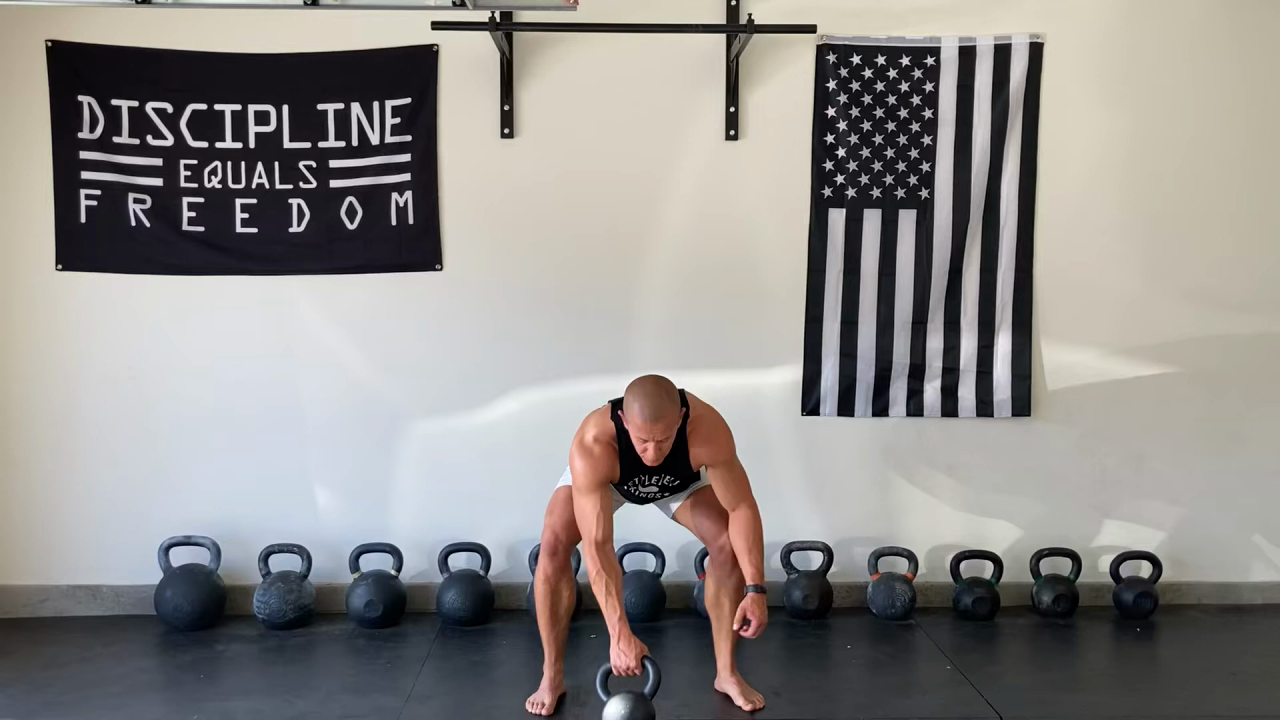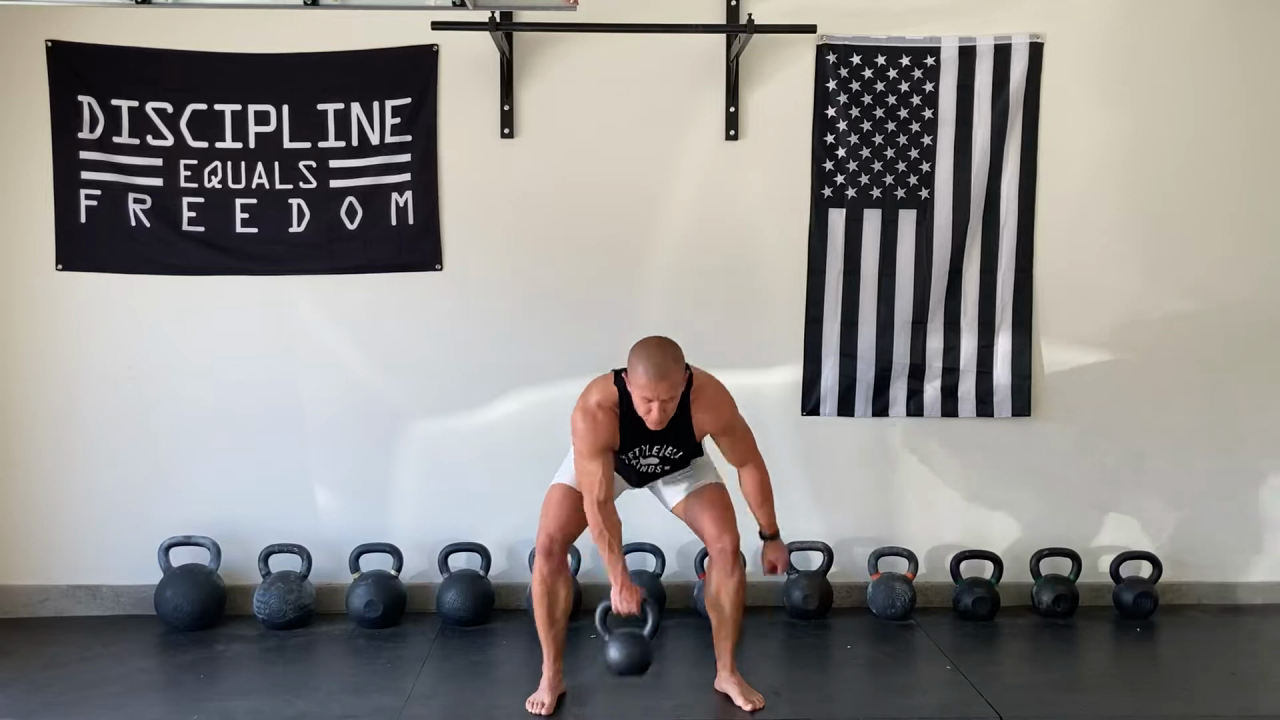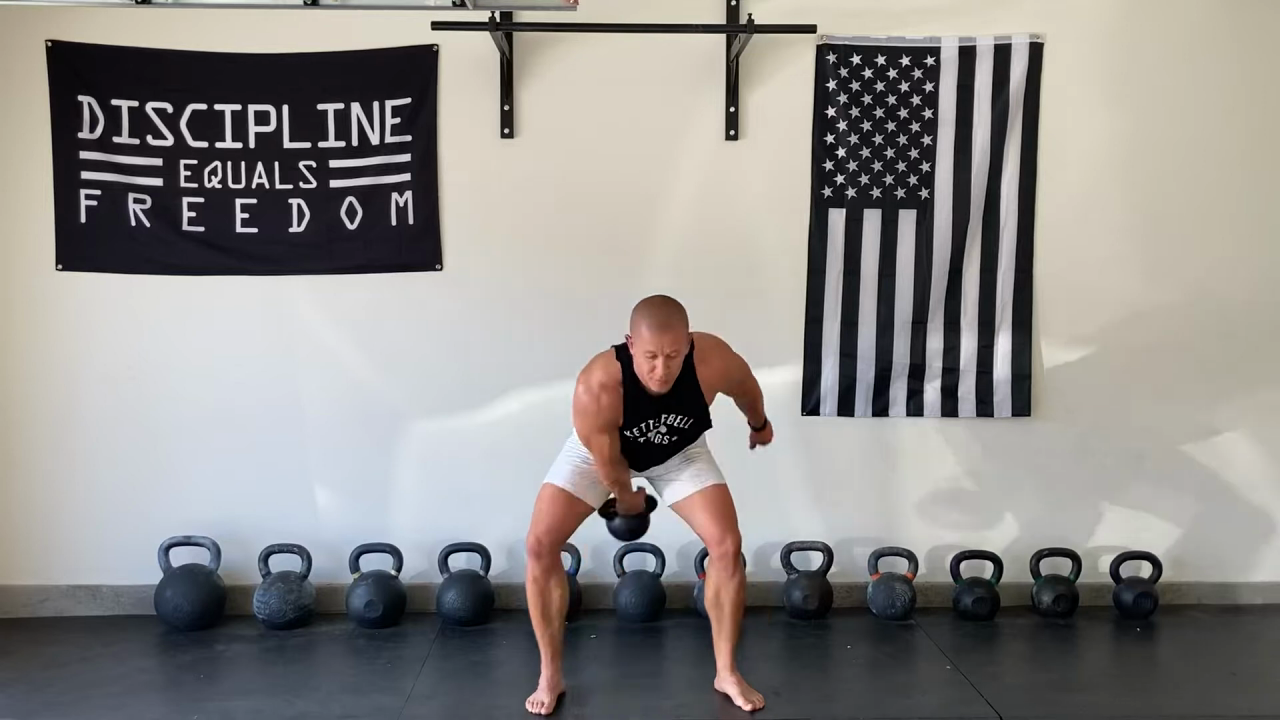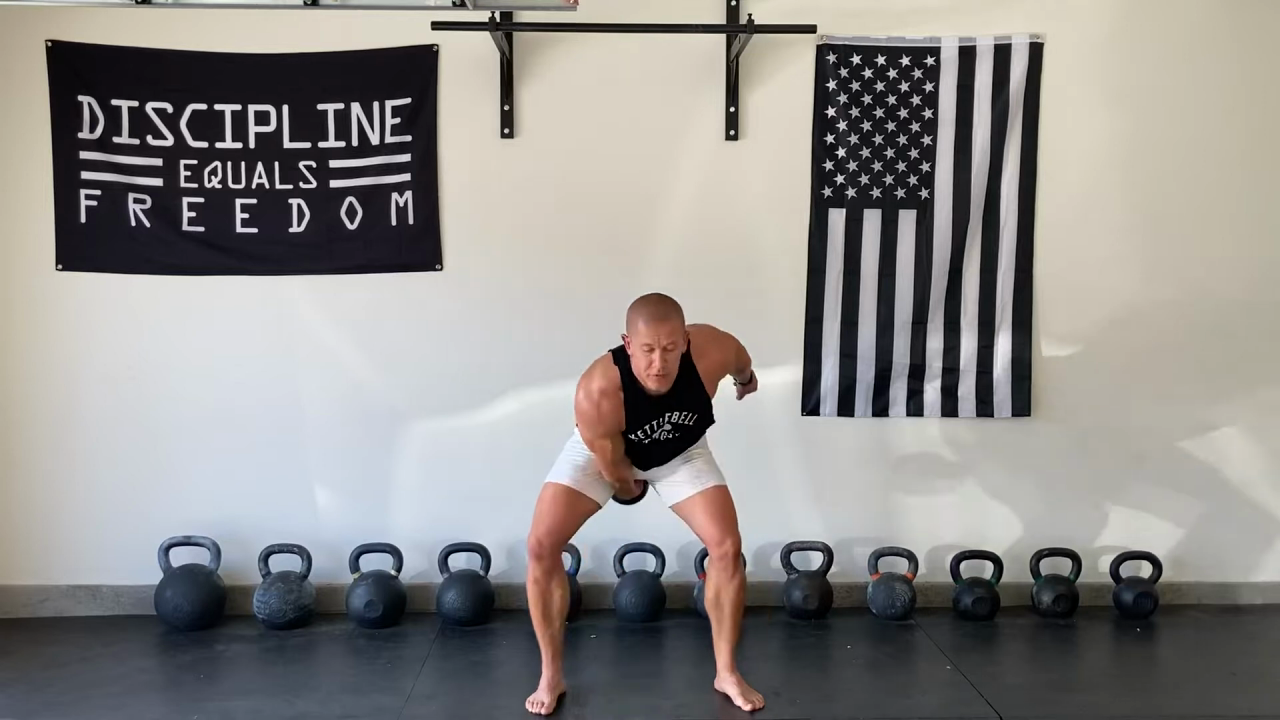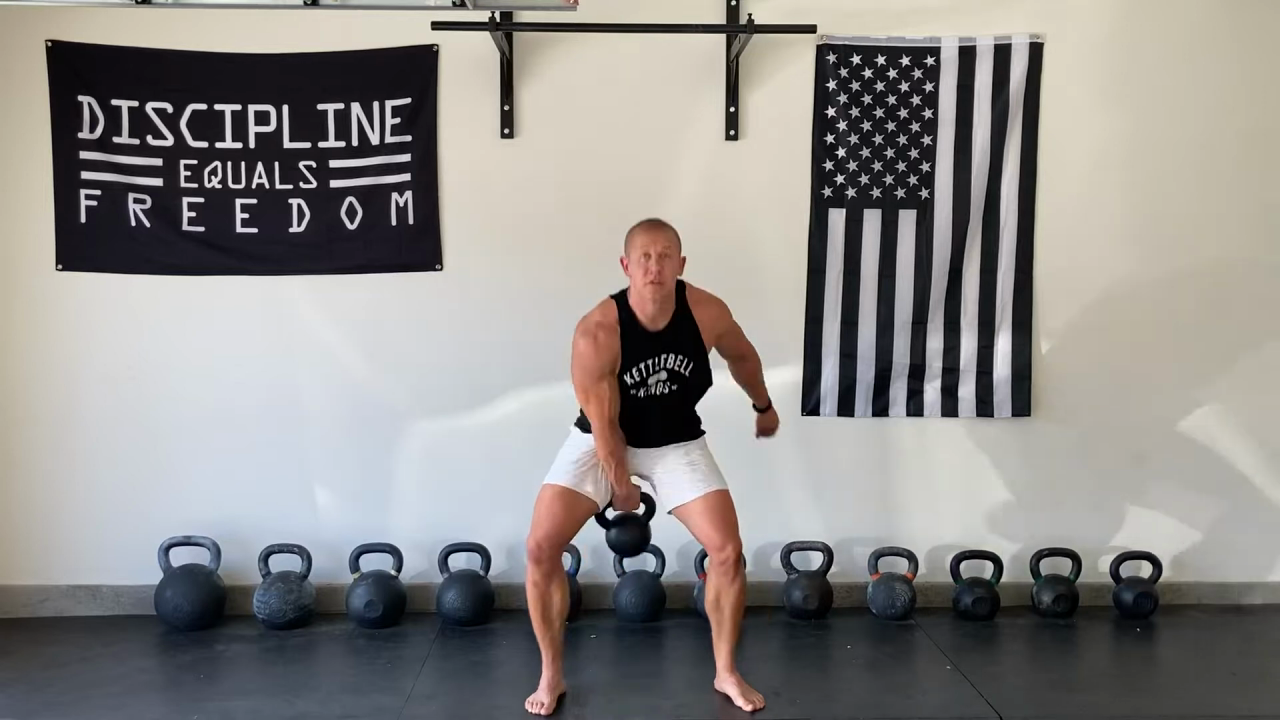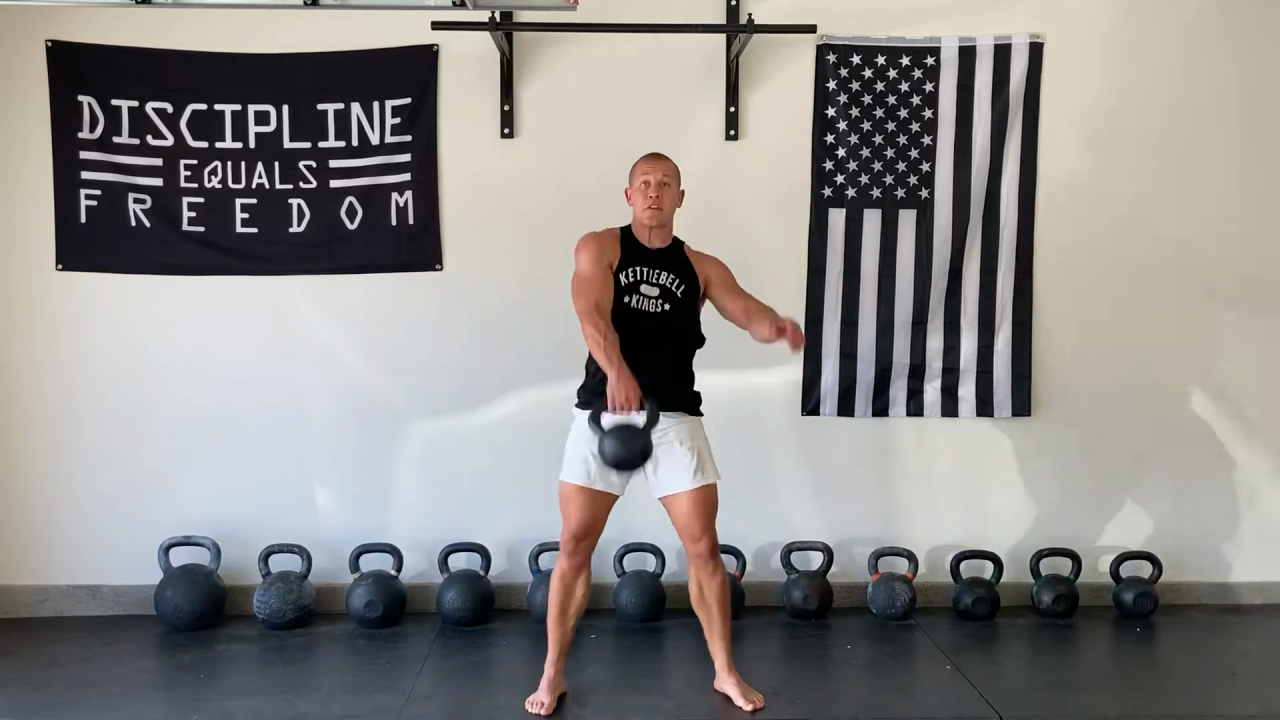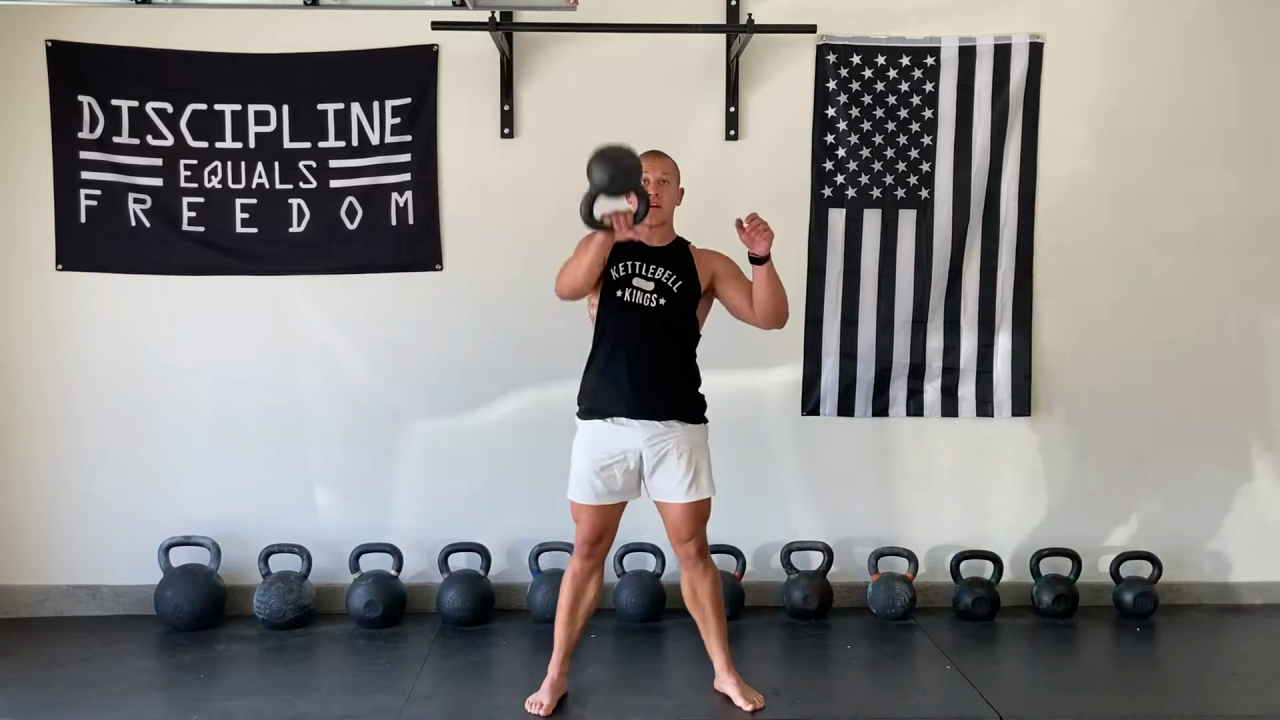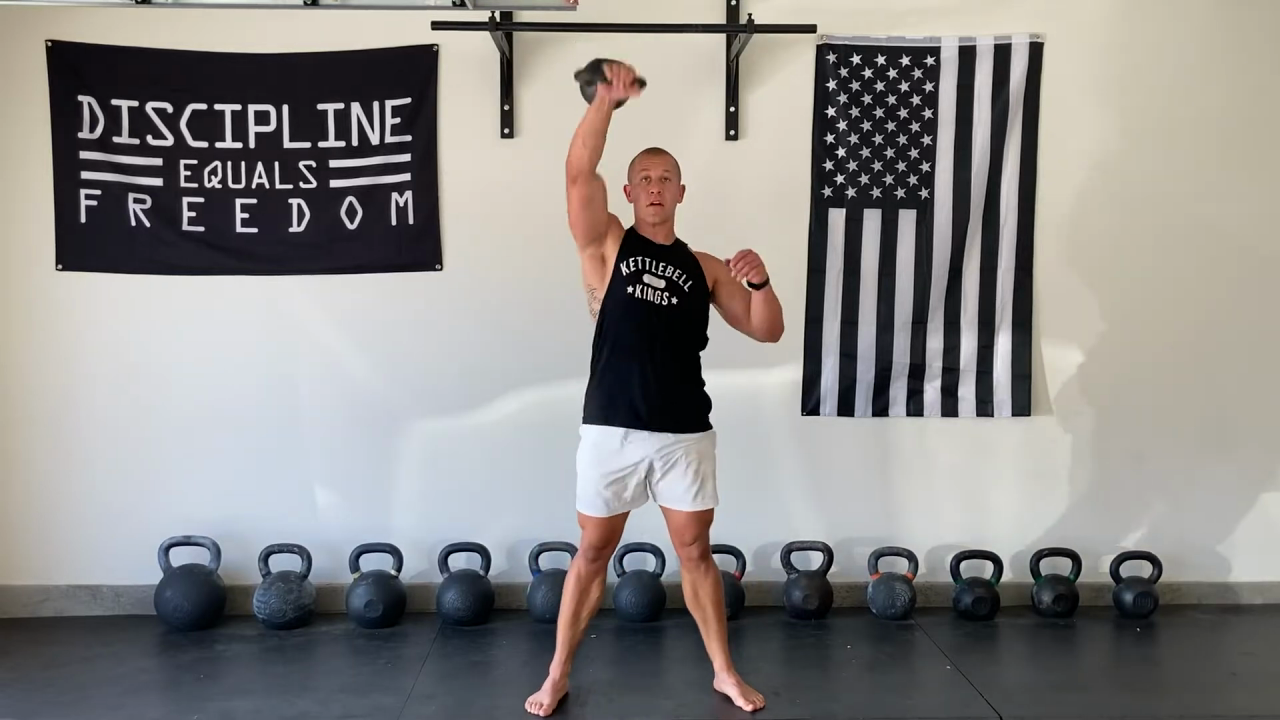
dt=0.2s
person 1, frame 1
left shoulder: (707, 431)
right shoulder: (592, 444)
left elbow: (741, 508)
right elbow: (597, 546)
left wrist: (755, 591)
right wrist: (619, 634)
right hip: (604, 476)
left knee: (726, 544)
right knee: (554, 545)
left ankle: (727, 673)
right ankle: (552, 676)
person 1, frame 2
left shoulder: (710, 401)
right shoulder: (594, 410)
left elbow: (748, 463)
right elbow: (597, 503)
left wrist: (771, 538)
right wrist: (619, 580)
left hip: (678, 464)
right hip: (601, 462)
left knee: (726, 545)
right knee: (549, 544)
left ankle: (727, 673)
right ankle: (551, 675)
person 1, frame 3
left shoulder: (714, 360)
right shoulder: (597, 387)
left elbow: (746, 386)
right elbow: (606, 463)
left wrist: (760, 424)
right wrist: (626, 500)
left hip: (679, 451)
right hip: (601, 450)
left knee: (727, 545)
right knee: (540, 545)
left ankle: (727, 672)
right ankle: (551, 673)
person 1, frame 4
left shoulder: (712, 350)
right shoulder: (597, 393)
left elbow: (741, 360)
right elbow: (610, 461)
left wrist: (746, 382)
right wrist: (627, 483)
left hip: (679, 451)
right hip: (602, 451)
left knee: (727, 546)
right knee: (542, 547)
left ankle: (727, 673)
right ankle: (551, 675)
person 1, frame 5
left shoulder: (704, 309)
right shoulder: (597, 332)
left elbow: (742, 353)
right elbow: (604, 421)
left wrist: (763, 406)
right wrist: (622, 486)
left hip: (676, 442)
right hip: (600, 443)
left knee: (727, 551)
right knee: (542, 549)
left ankle: (726, 672)
right ankle: (551, 675)
person 1, frame 6
left shoulder: (698, 264)
right shoulder: (598, 248)
left elbow: (751, 317)
right elbow: (590, 317)
left wrist: (780, 326)
right wrist: (616, 374)
left hip: (676, 418)
right hip: (604, 412)
left knee: (702, 546)
right knee: (573, 544)
left ankle: (725, 671)
right ankle: (553, 673)
person 1, frame 7
left shoulder: (704, 263)
right shoulder: (604, 248)
left elbow: (771, 315)
right elbow: (566, 287)
left wrist: (760, 256)
right wrist: (603, 239)
left hip: (677, 425)
right hip: (605, 421)
left knee: (692, 551)
right knee: (588, 551)
left ankle: (725, 672)
person 1, frame 8
left shoulder: (705, 267)
right shoulder: (606, 246)
left elbow: (768, 329)
right elbow: (577, 174)
left wrist: (758, 284)
right wrist: (604, 101)
left hip: (685, 432)
right hip: (612, 429)
left knee: (695, 553)
right knee: (592, 556)
